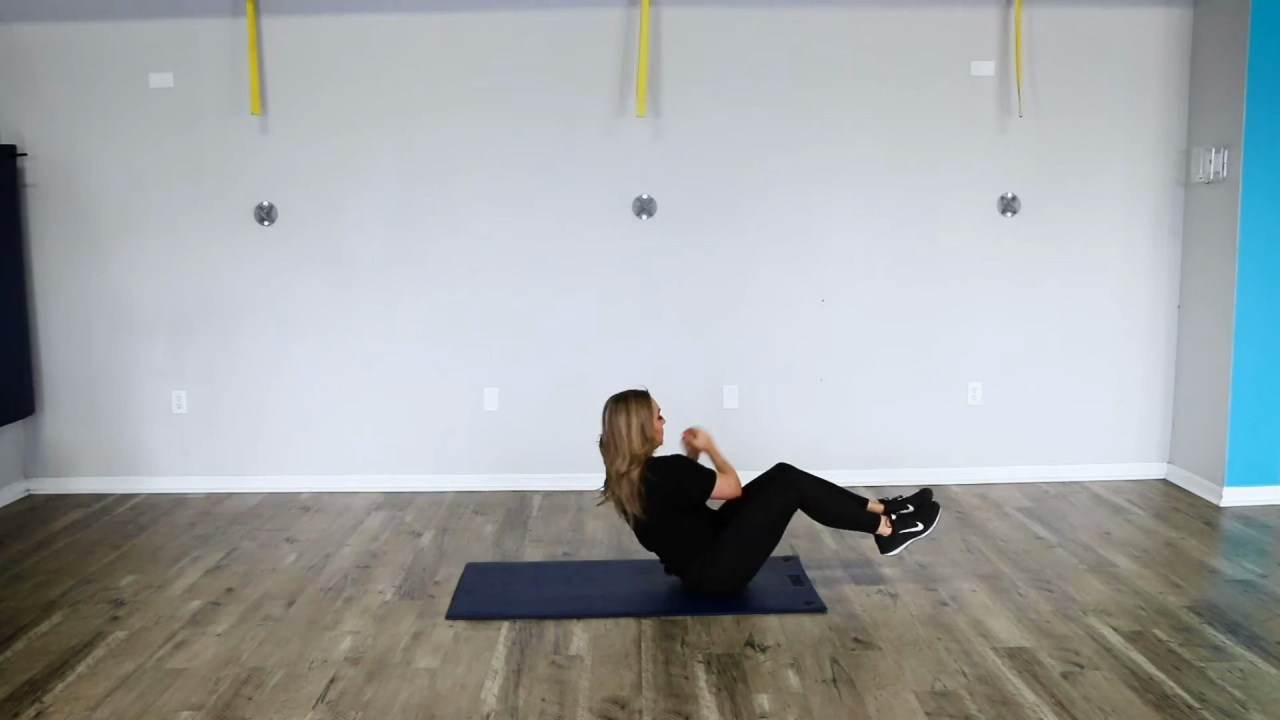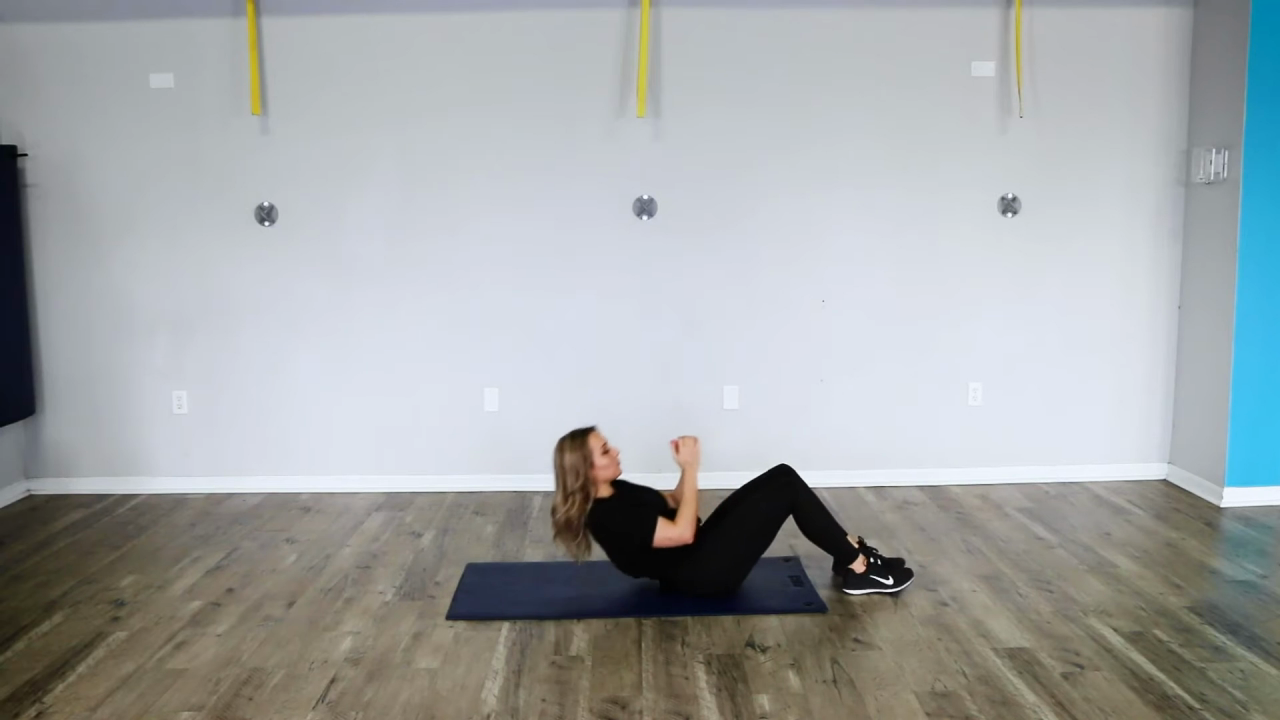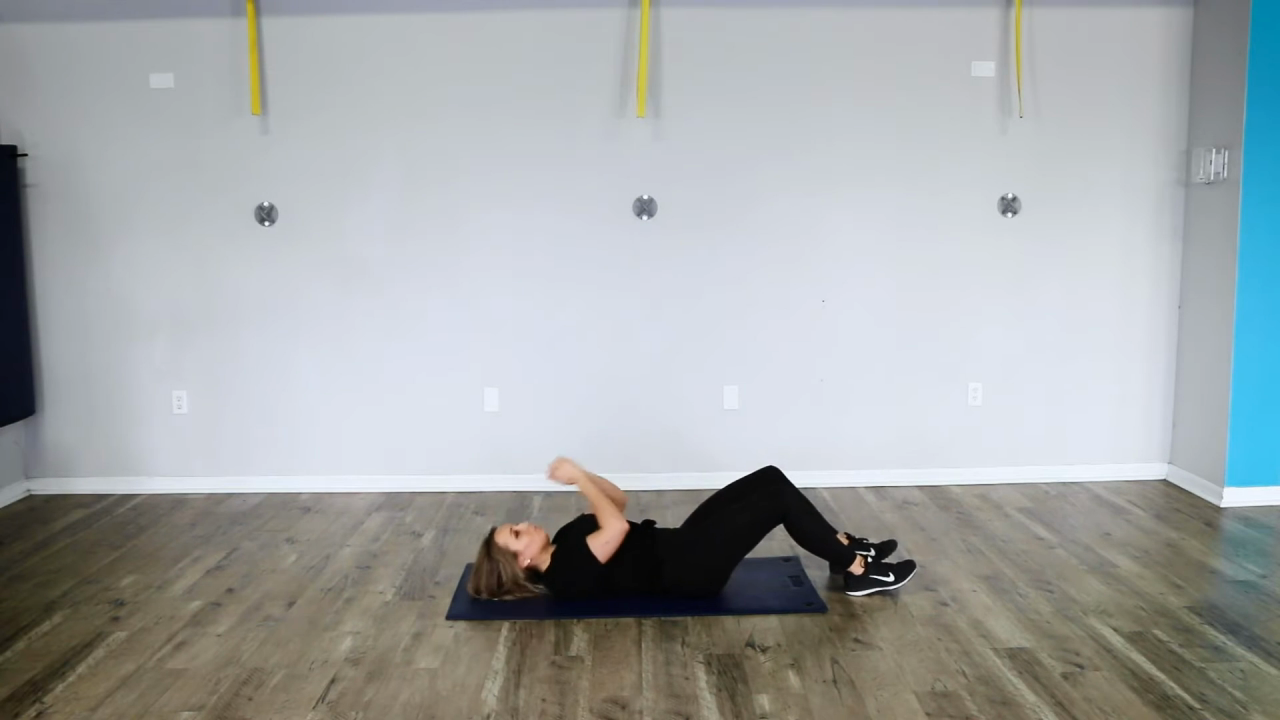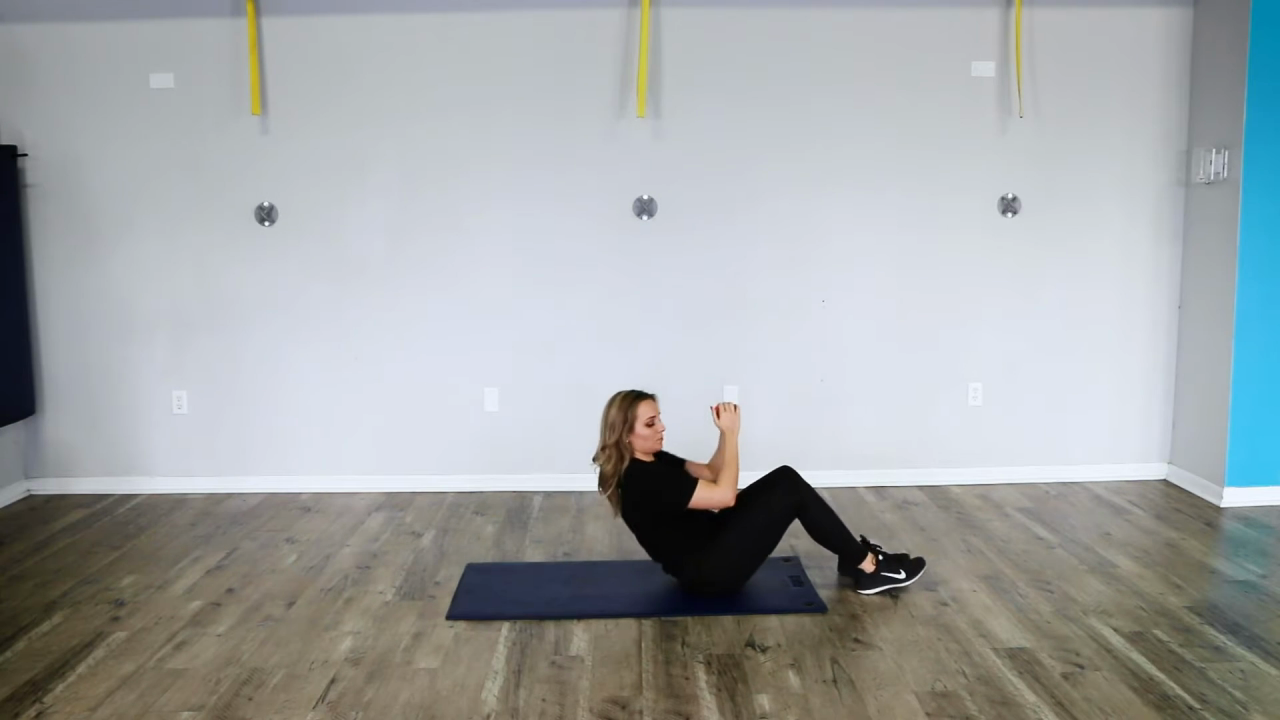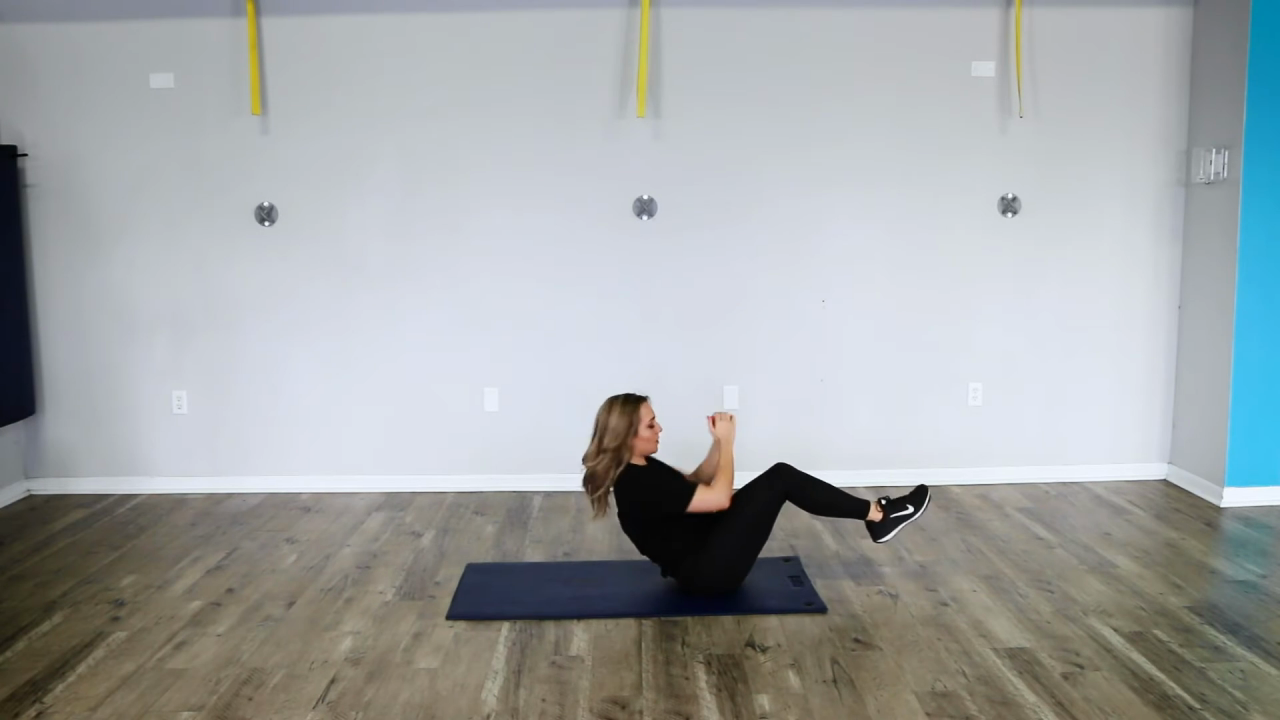
dt=1s
person 1, frame 1
left shoulder: (628, 473)
right shoulder: (665, 472)
right elbow: (732, 486)
left wrist: (691, 455)
right wrist: (709, 450)
left hip: (710, 544)
right hip: (712, 571)
left knee: (783, 475)
right knee: (791, 488)
left ankle: (881, 510)
right ankle: (888, 530)
person 1, frame 2
left shoulder: (614, 492)
right shoulder: (608, 516)
left elbow: (673, 506)
right elbow: (683, 532)
left wrist: (686, 467)
right wrist: (690, 468)
left hip: (703, 549)
right hip: (706, 570)
left knee: (783, 476)
right knee: (789, 490)
left ankle: (852, 552)
right ankle: (859, 572)
person 1, frame 3
left shoulder: (562, 543)
right shoulder: (566, 572)
left elbow: (615, 508)
right elbow: (617, 527)
left wrist: (580, 480)
right wrist: (582, 479)
left hip: (675, 547)
right hip: (686, 570)
left knee: (771, 479)
right knee: (779, 499)
left ankle: (846, 547)
right ankle: (860, 572)
person 1, frame 4
left shoulder: (653, 460)
right shoulder: (641, 480)
left elbow: (711, 476)
right elbow: (725, 496)
left wrist: (726, 434)
right wrist: (730, 434)
left hip: (710, 541)
right hip: (707, 571)
left knee: (785, 477)
right knee: (794, 494)
left ankle: (856, 556)
right ankle: (867, 568)
person 1, frame 5
left shoulder: (638, 472)
right shoulder: (645, 485)
left elbow: (693, 489)
right elbow: (720, 500)
left wrist: (718, 446)
right wrist: (726, 444)
left hip: (705, 549)
right hip: (708, 571)
left knee: (779, 473)
right knee: (780, 481)
left ankle: (872, 510)
right ankle: (877, 515)
